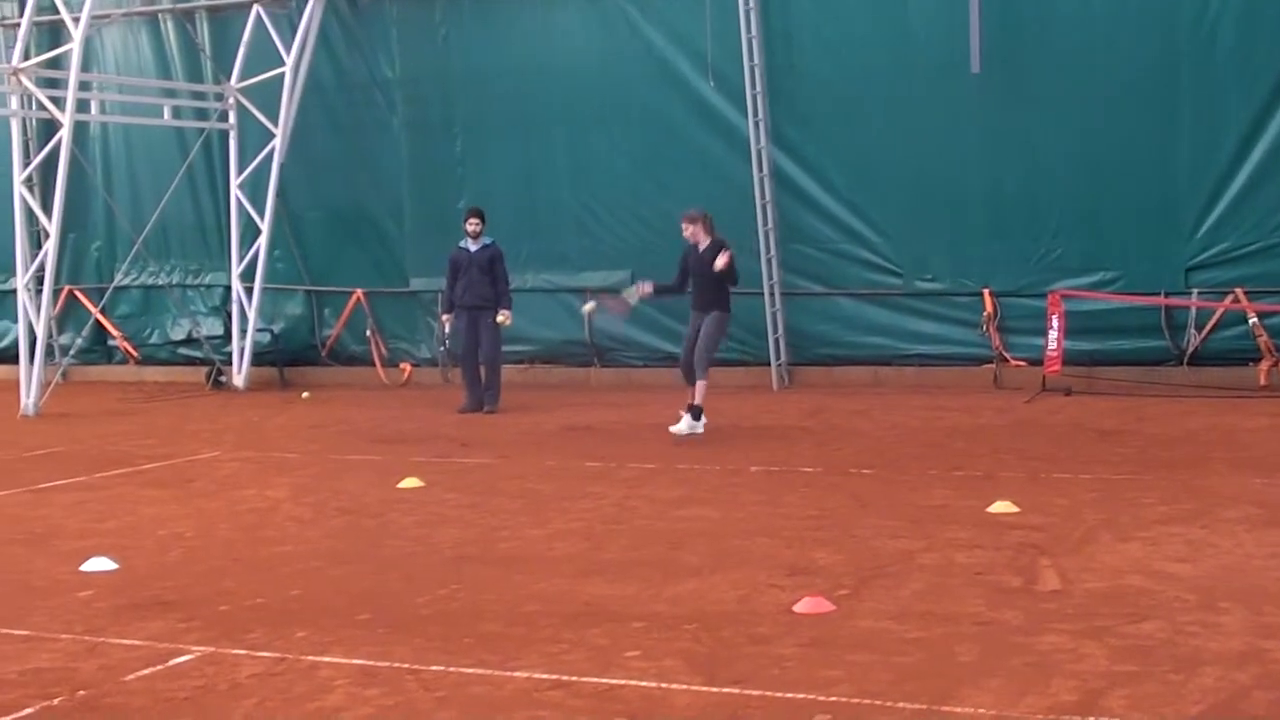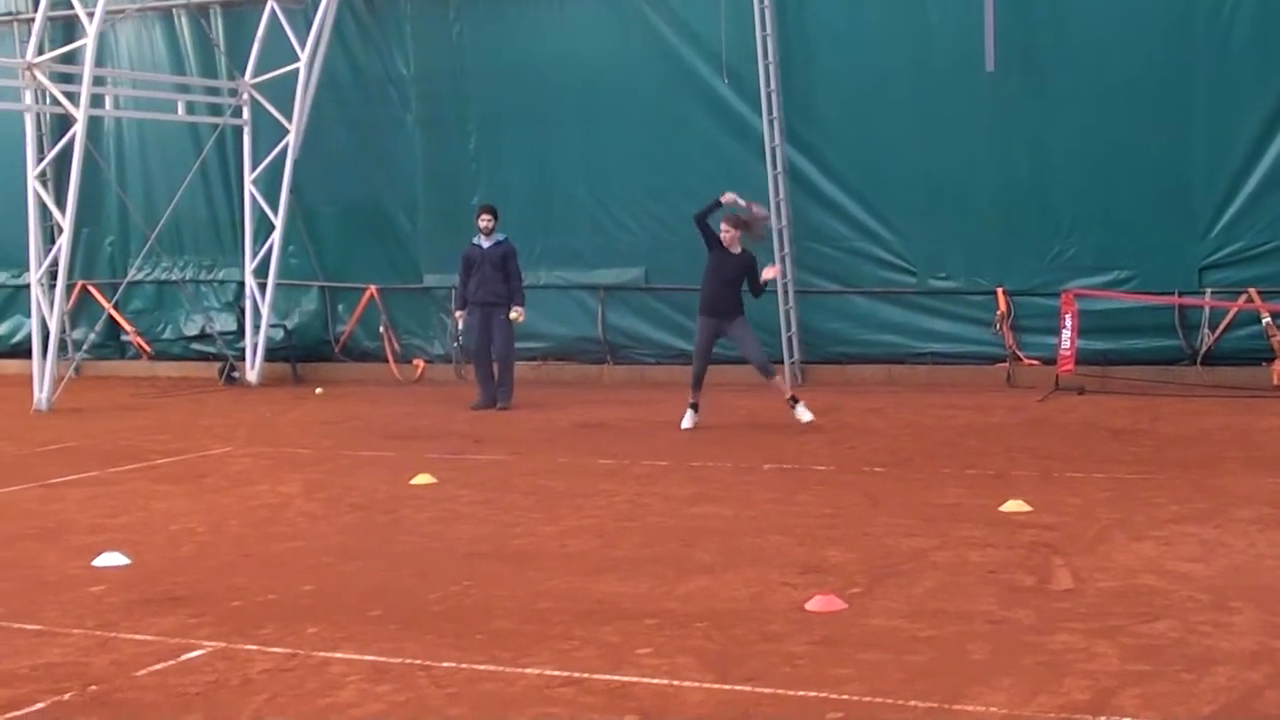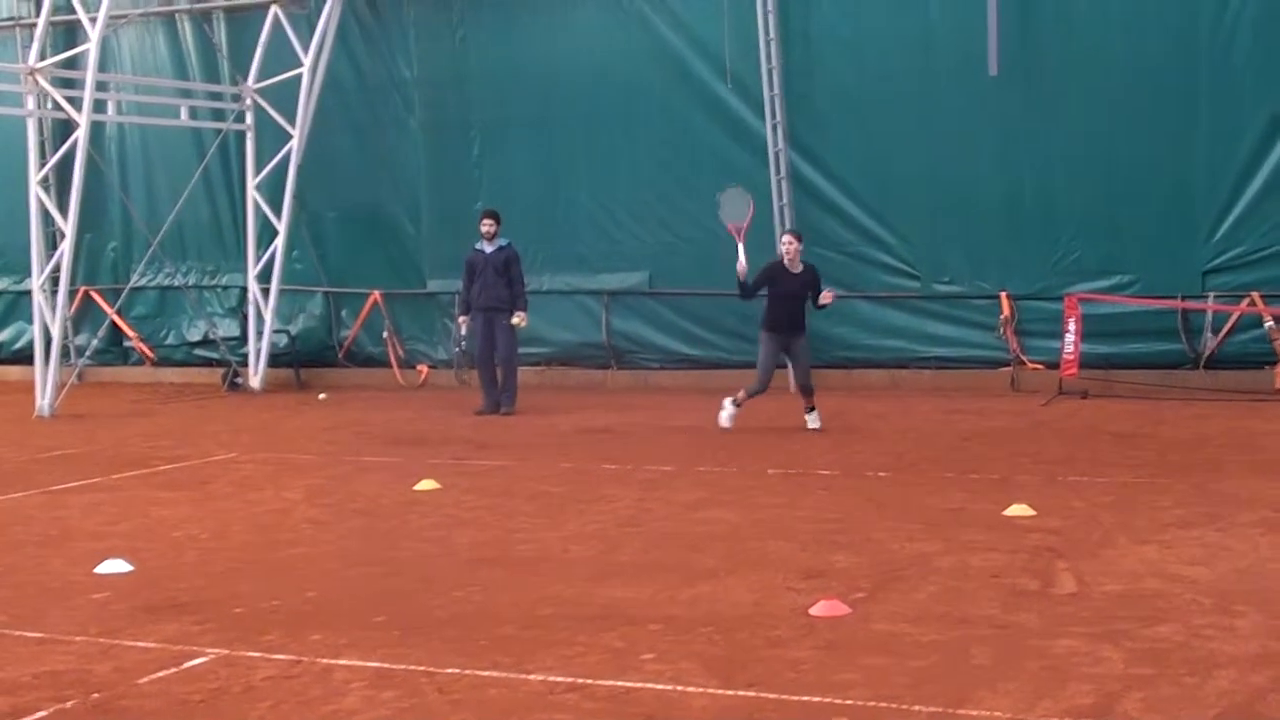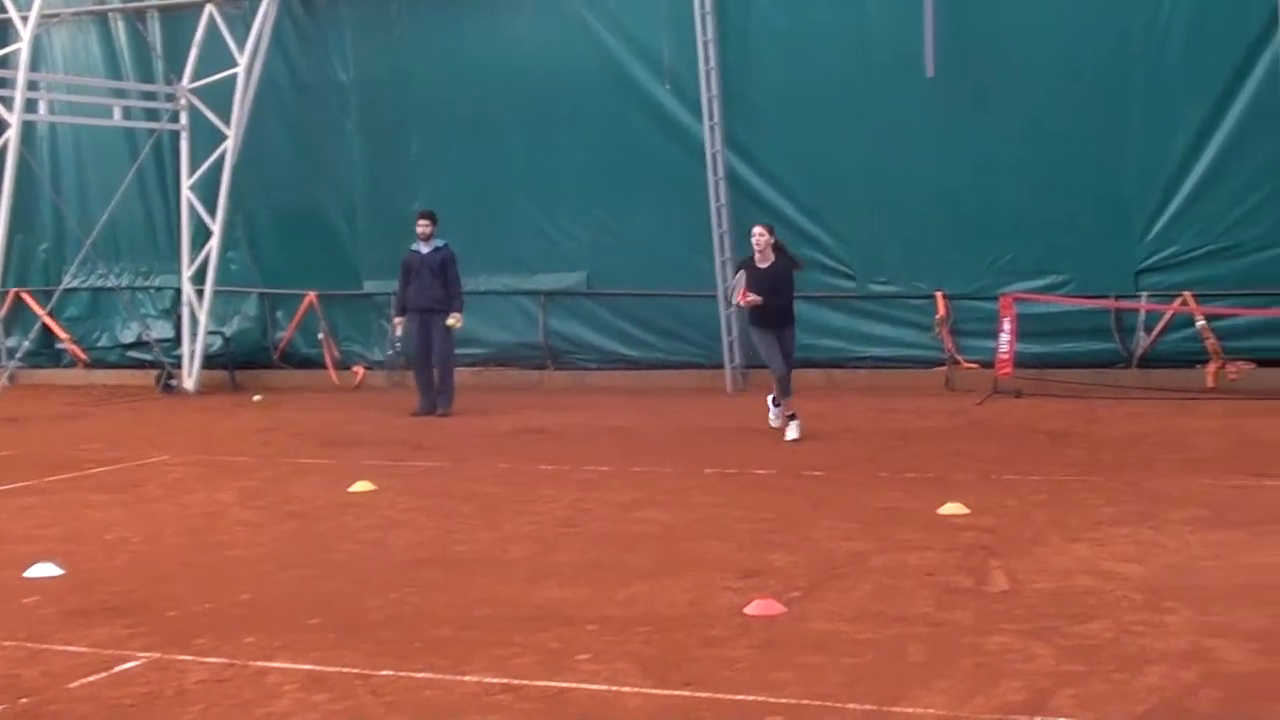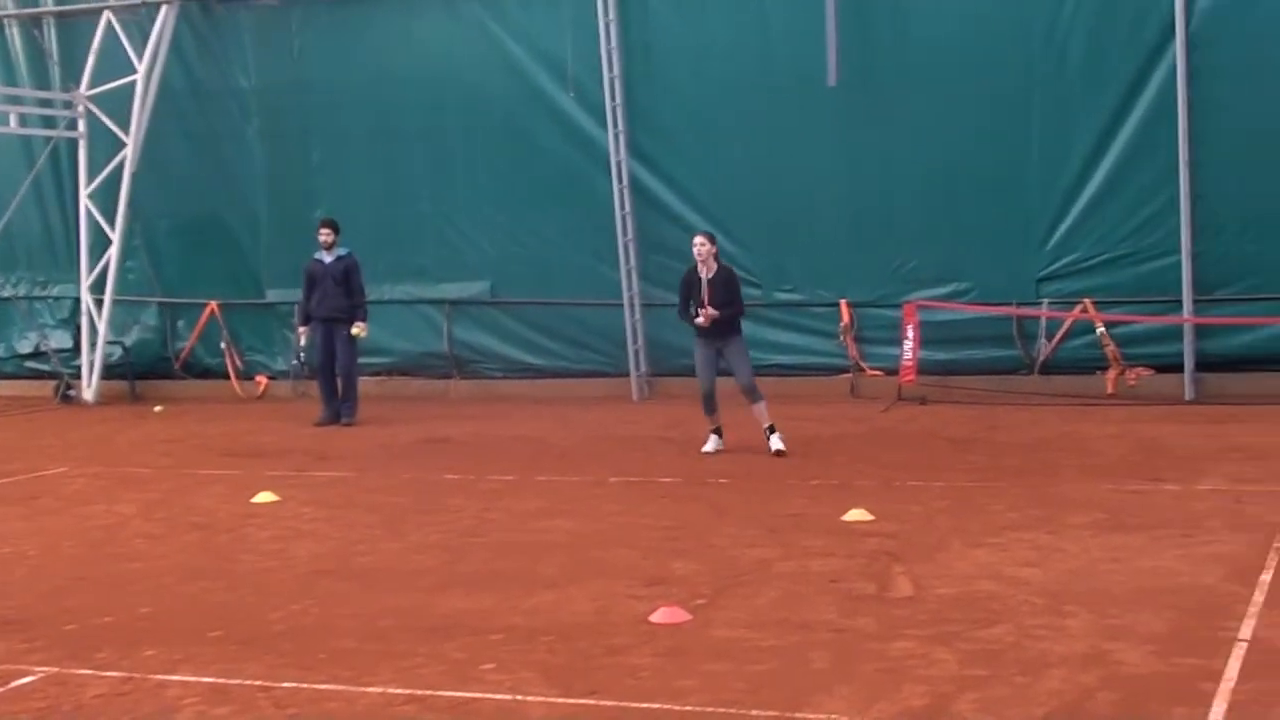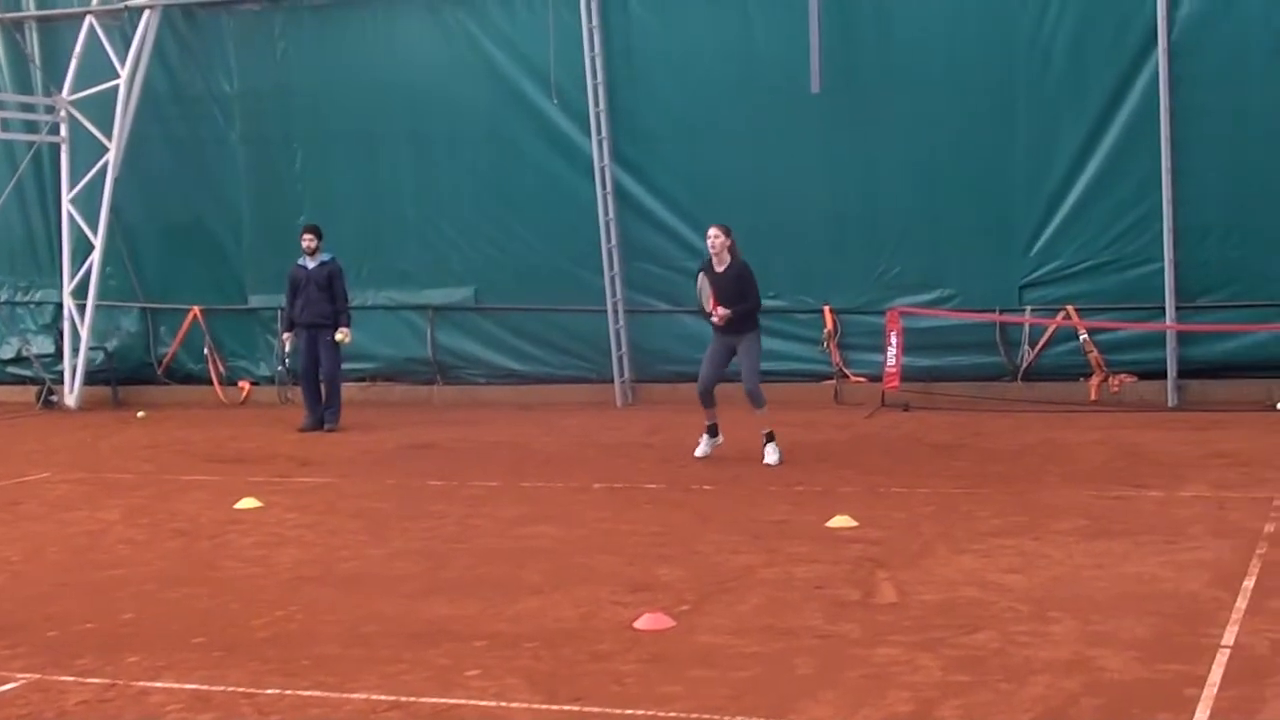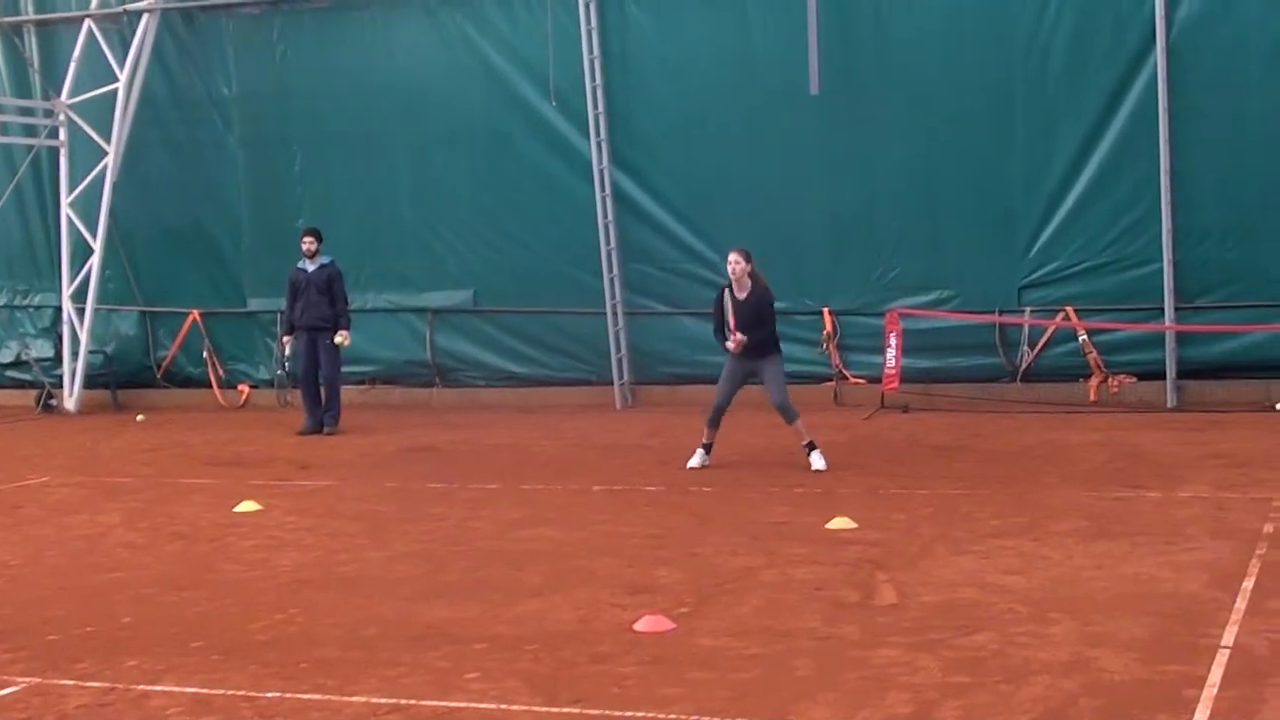
dt=0.3s
person 1, frame 1
left shoulder: (719, 246)
right shoulder: (690, 252)
left elbow: (733, 281)
right elbow: (679, 285)
left wrist: (721, 268)
right wrist: (652, 288)
left hip: (717, 314)
right hip: (698, 313)
left knee: (700, 361)
right knee: (686, 362)
left ankle: (695, 418)
right ankle: (693, 410)
person 1, frame 2
left shoulder: (748, 259)
right shoulder: (715, 246)
left elbow: (756, 293)
right elbow: (699, 219)
left wrist: (763, 279)
right wrist: (722, 201)
left hip: (735, 320)
right hip: (708, 318)
left knee: (760, 361)
right knee: (699, 370)
left ankle: (795, 404)
right ankle: (692, 410)
person 1, frame 3
left shoulder: (811, 273)
right shoulder: (772, 270)
left elbow: (816, 303)
right elbow: (747, 295)
left wrist: (823, 300)
right wrist: (741, 277)
left hip: (797, 335)
right hip: (771, 334)
left knee: (804, 384)
right knee: (761, 385)
left ankle: (810, 412)
right ankle: (733, 404)
person 1, frame 4
left shoulder: (783, 266)
right shoulder: (745, 266)
left elbow: (787, 301)
left wrist: (760, 302)
right wrist: (742, 300)
left hip: (785, 327)
right hip: (760, 328)
left knee: (785, 373)
right knee: (780, 371)
left ankle: (776, 399)
right ankle: (791, 420)
person 1, frame 5
left shoulder: (727, 274)
right shoulder: (689, 278)
left elbow: (739, 310)
right elbow: (683, 311)
left wrist: (717, 315)
right wrist: (696, 320)
left hip: (732, 339)
right hip: (704, 341)
left knee: (748, 383)
right knee: (706, 390)
left ankle: (772, 435)
right ankle: (716, 435)
person 1, frame 6
left shoulder: (741, 269)
right shoulder: (704, 271)
left elbow: (755, 304)
left wrist: (730, 313)
right wrist: (713, 316)
left hip: (747, 334)
right hip: (721, 336)
left knee: (750, 387)
right knee: (704, 385)
left ankle: (770, 442)
right ankle: (712, 434)
person 1, frame 7
left shoulder: (762, 294)
right shoulder: (723, 295)
left elbow: (770, 331)
right elbow: (718, 329)
left wrist: (746, 339)
right wrist: (727, 343)
left hip: (768, 358)
right hip: (739, 359)
left knee: (780, 403)
right knee: (718, 406)
left ankle: (812, 450)
right ankle: (704, 451)
person 2, frame 1
left shoulder: (493, 250)
right shoulder: (457, 253)
left elbow: (502, 281)
right elbow: (450, 284)
left wrist: (505, 306)
right wrist: (446, 310)
left hip: (487, 311)
right hip: (464, 311)
left knee: (490, 355)
right knee: (466, 356)
left ankle: (491, 399)
right ankle: (474, 399)
person 2, frame 2
left shoulder: (506, 247)
right shoulder: (470, 250)
left elbow: (515, 278)
right elbow: (463, 280)
left wrist: (518, 303)
right wrist: (460, 307)
left hip: (500, 307)
right hip: (476, 308)
left knee: (503, 351)
right knee: (479, 352)
left ankle: (503, 396)
right ankle: (487, 395)
person 2, frame 3
left shoulder: (508, 252)
right shoulder: (473, 255)
left elbow: (517, 283)
right elbow: (466, 286)
left wrist: (521, 308)
right wrist: (463, 312)
left hip: (503, 312)
right hip: (479, 313)
left knee: (506, 356)
right knee: (482, 357)
left ankle: (507, 401)
right ankle: (490, 400)
person 2, frame 4
left shoulder: (445, 253)
right shoulder: (410, 255)
left elbow: (454, 284)
right elbow: (403, 286)
left wrist: (456, 309)
right wrist: (399, 313)
left hip: (439, 313)
right hip: (416, 314)
left knee: (443, 357)
right knee: (419, 358)
left ankle: (444, 402)
right ankle: (427, 401)
person 2, frame 5
left shoulder: (348, 261)
right shoulder: (312, 264)
left elbow: (357, 292)
right elbow: (306, 296)
left wrist: (360, 318)
right wrist: (303, 322)
left hip: (343, 322)
right hip: (320, 323)
left knee: (346, 367)
right knee: (323, 367)
left ankle: (348, 411)
right ankle: (331, 411)
person 2, frame 6
left shoulder: (331, 267)
right shoulder: (296, 270)
left elbow: (341, 298)
right elbow: (290, 302)
left wrist: (344, 324)
right wrist: (287, 328)
left hip: (327, 328)
right hip: (304, 329)
left knee: (330, 372)
right knee: (306, 373)
left ankle: (331, 417)
right ankle: (314, 417)
person 2, frame 7
left shoulder: (331, 270)
right shoulder: (296, 273)
left elbow: (341, 301)
right elbow: (290, 305)
left wrist: (344, 327)
right wrist: (287, 331)
left hip: (327, 331)
right hip: (303, 332)
left knee: (330, 376)
right knee: (306, 376)
left ankle: (331, 420)
right ankle: (313, 420)
